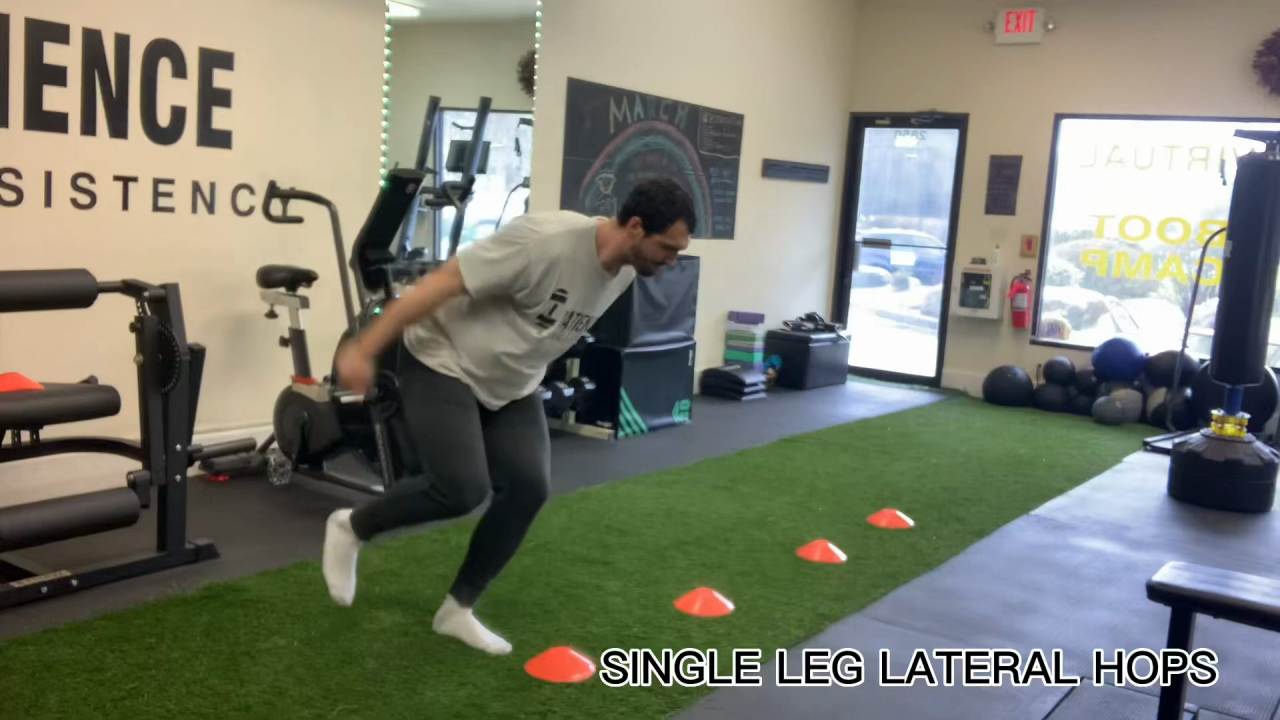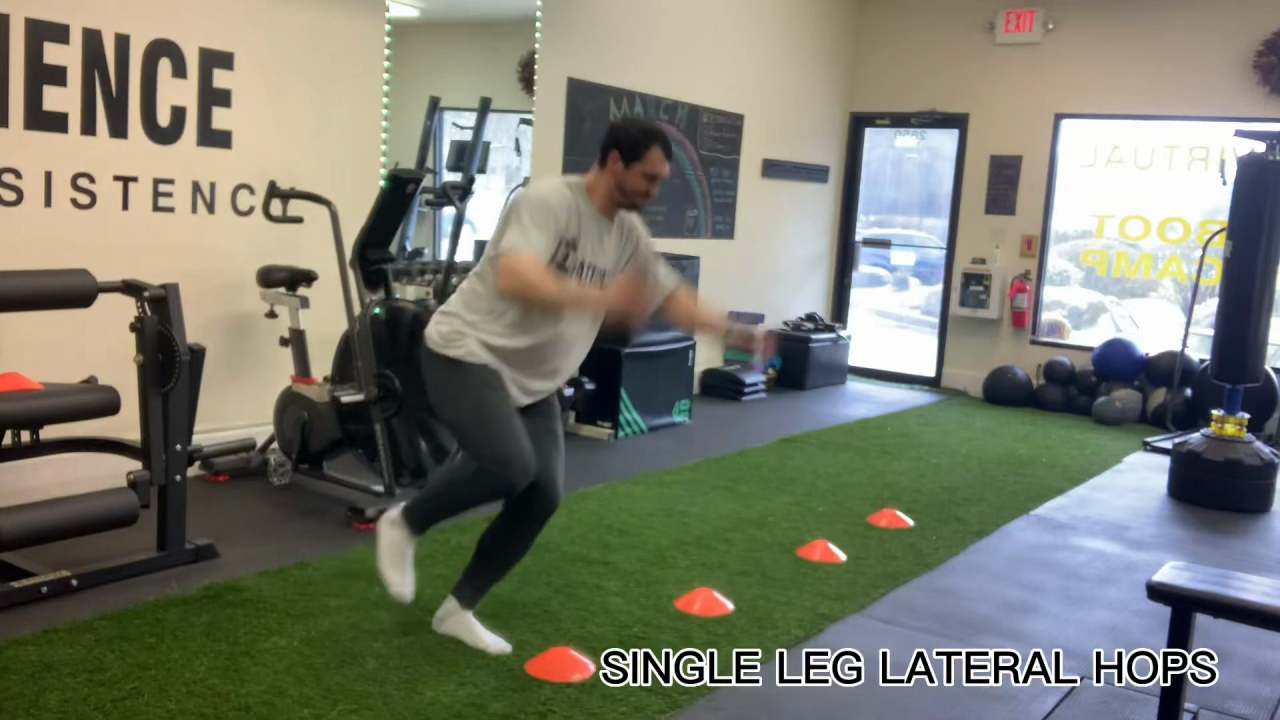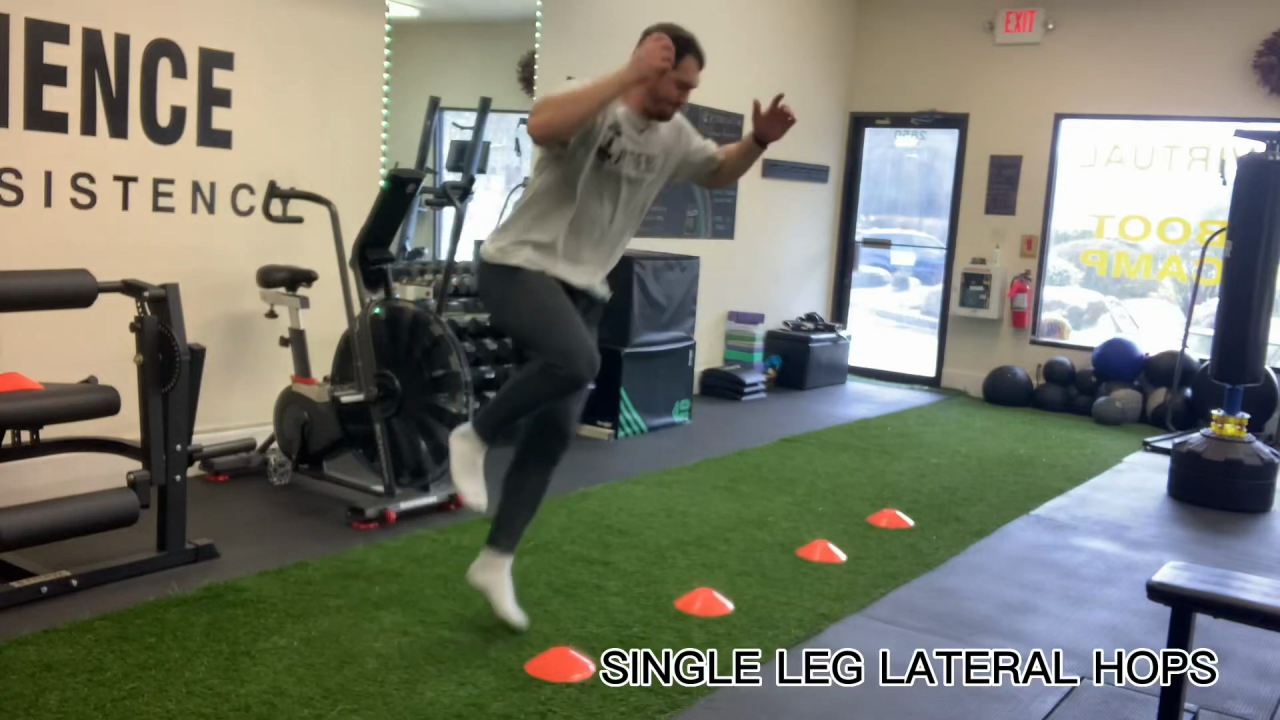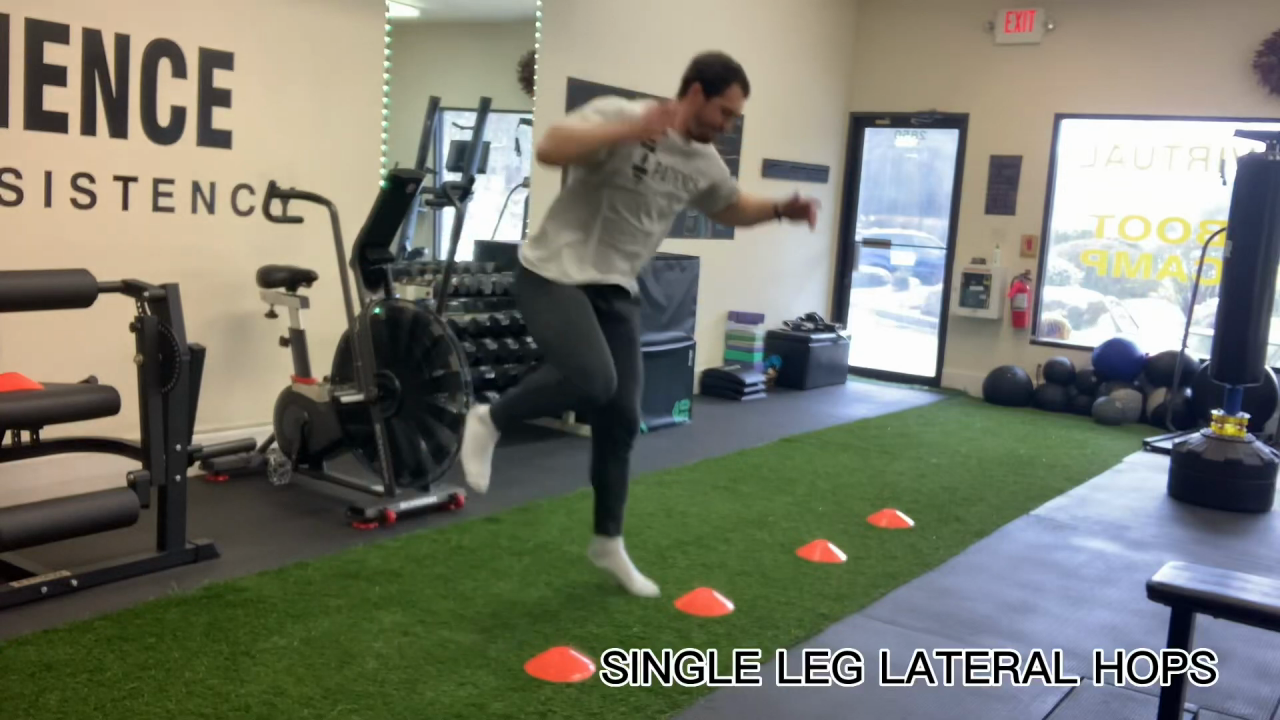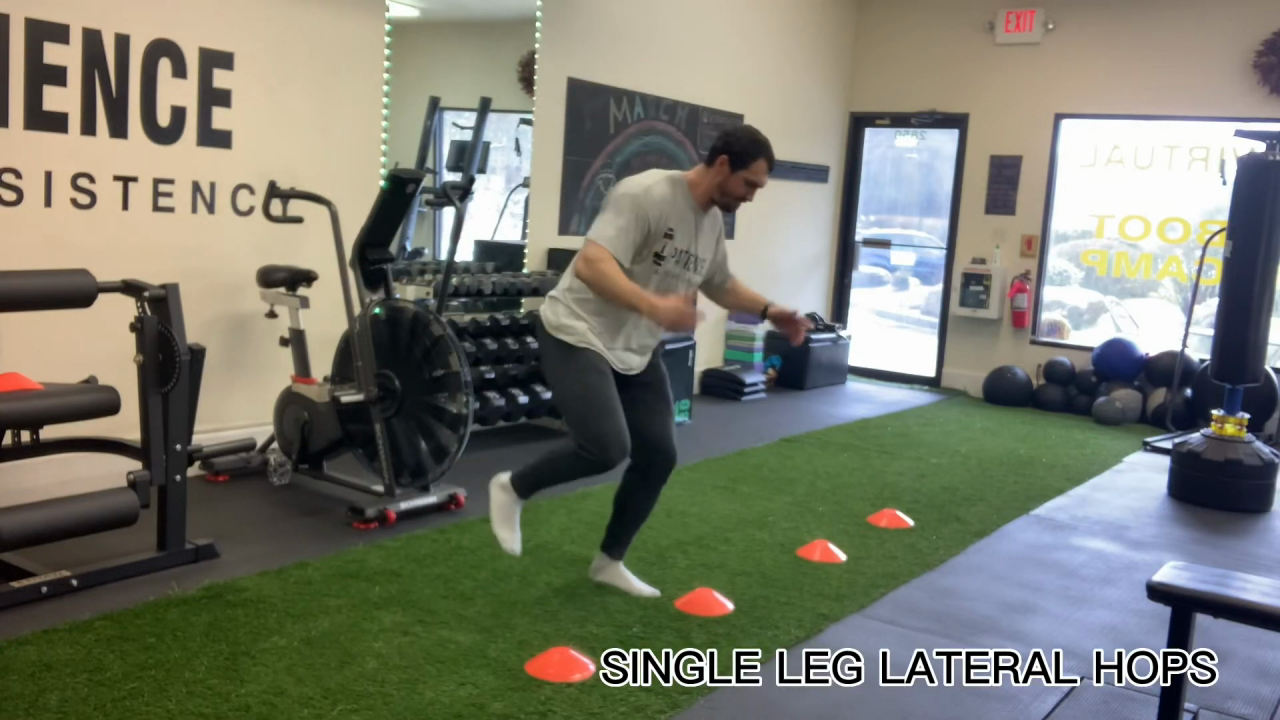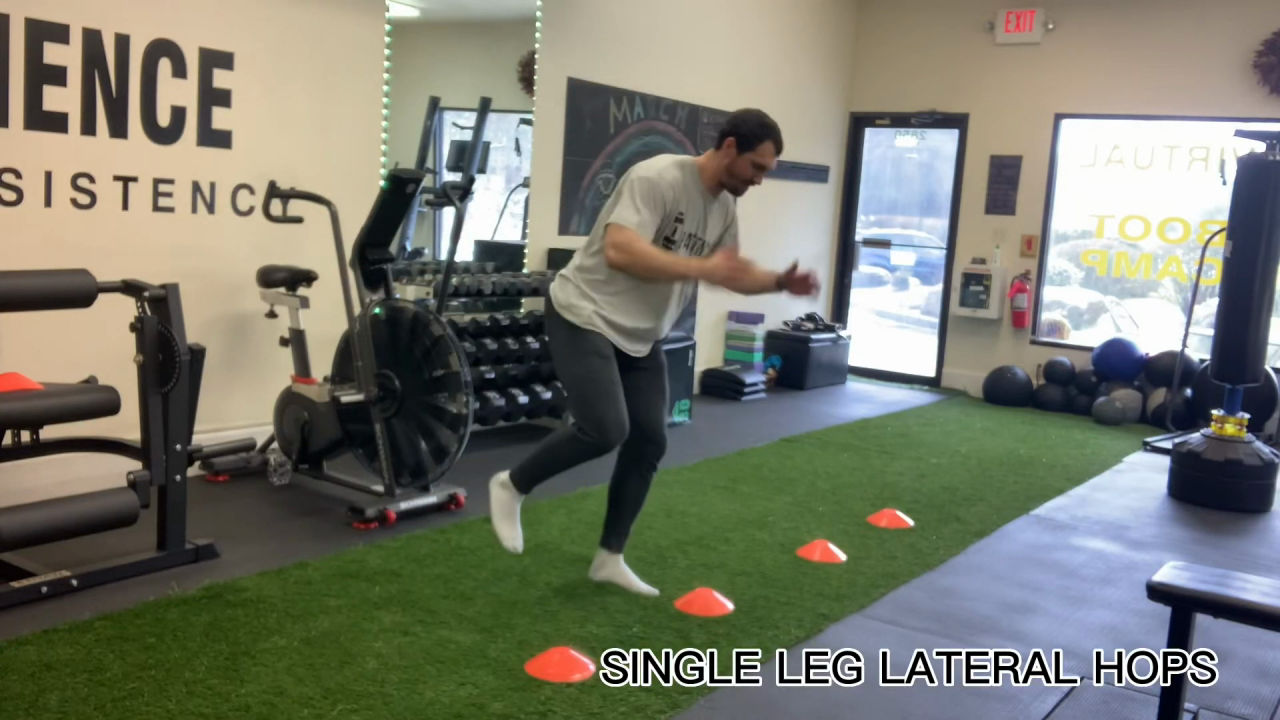
dt=0.2s
person 1, frame 1
left shoulder: (622, 272)
right shoulder: (546, 241)
right elbow: (444, 283)
left wrist: (525, 360)
right wrist: (366, 348)
left hip: (509, 384)
right hip: (442, 363)
left knee: (528, 489)
right knee: (461, 491)
left ankle: (457, 609)
right ankle: (353, 527)
person 1, frame 2
left shoulder: (628, 233)
right shoulder: (545, 202)
left elbow: (669, 297)
right elbow: (513, 277)
left wrist: (731, 331)
right wrist: (594, 299)
left hip: (532, 376)
right hip: (465, 356)
left knee: (539, 497)
right knee: (510, 466)
left ankle: (458, 610)
right ankle: (403, 523)
person 1, frame 3
left shoulder: (674, 136)
right shoulder: (592, 104)
left elbow: (722, 169)
right elbow: (542, 126)
left wrist: (760, 139)
right wrist: (629, 77)
left hip: (578, 289)
right hip: (519, 268)
left knee: (555, 428)
right knee: (575, 364)
left ankle: (494, 564)
right ankle: (475, 435)
person 1, frame 4
left shoulder: (702, 160)
right shoulder: (621, 116)
left elbow: (732, 208)
right elbow: (550, 148)
left wrist: (781, 209)
right wrist: (632, 129)
left hip: (613, 289)
right hip: (554, 275)
left knee: (620, 423)
right knee: (592, 381)
left ankle: (608, 544)
right ankle: (490, 420)
person 1, frame 5
left shoulder: (712, 225)
right shoulder: (645, 195)
left elbow: (720, 285)
right elbow: (590, 264)
left wrist: (769, 311)
right wrist: (652, 305)
left hip: (633, 349)
right hip: (577, 336)
left knee: (659, 457)
right knee: (605, 447)
left ankle: (609, 562)
right ankle: (513, 488)
person 1, frame 6
left shoulder: (725, 207)
right shoulder: (656, 178)
left elbow: (735, 270)
right elbow: (618, 249)
left wrist: (778, 282)
right wrist: (701, 269)
left hip: (639, 333)
right hip: (585, 316)
left knee: (649, 443)
right knee: (605, 430)
left ankle: (610, 558)
right ankle: (512, 485)
